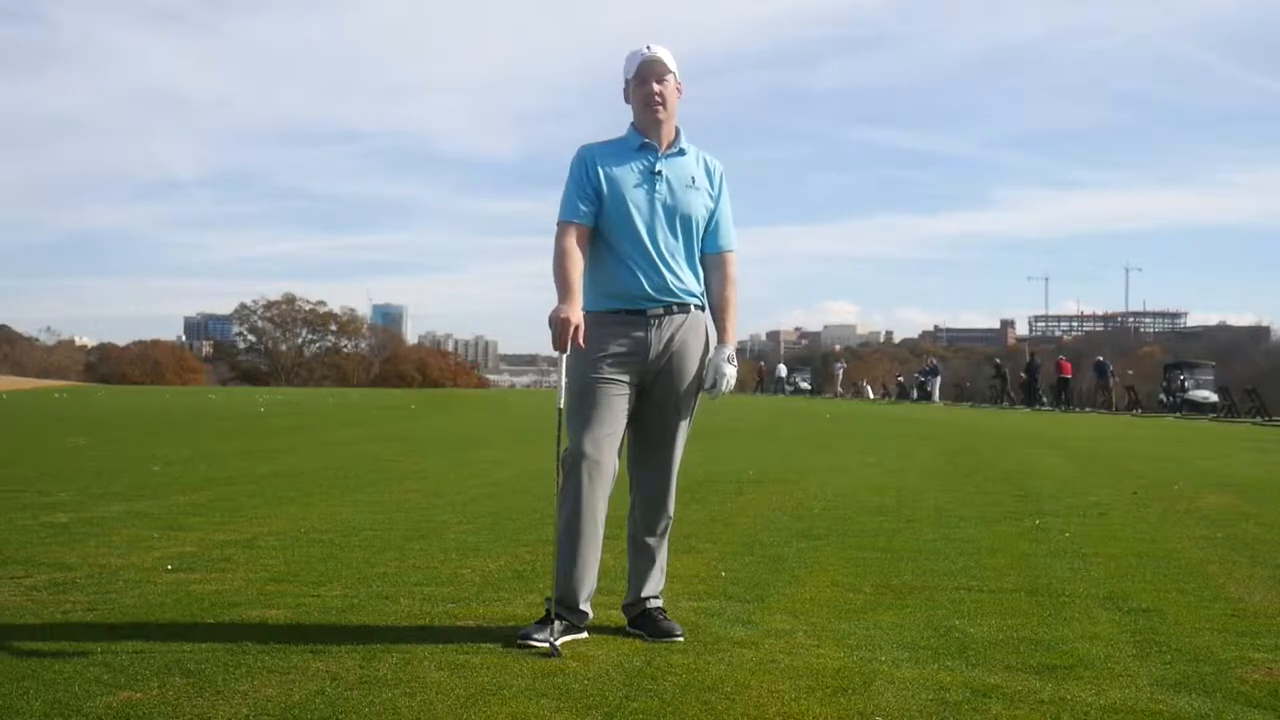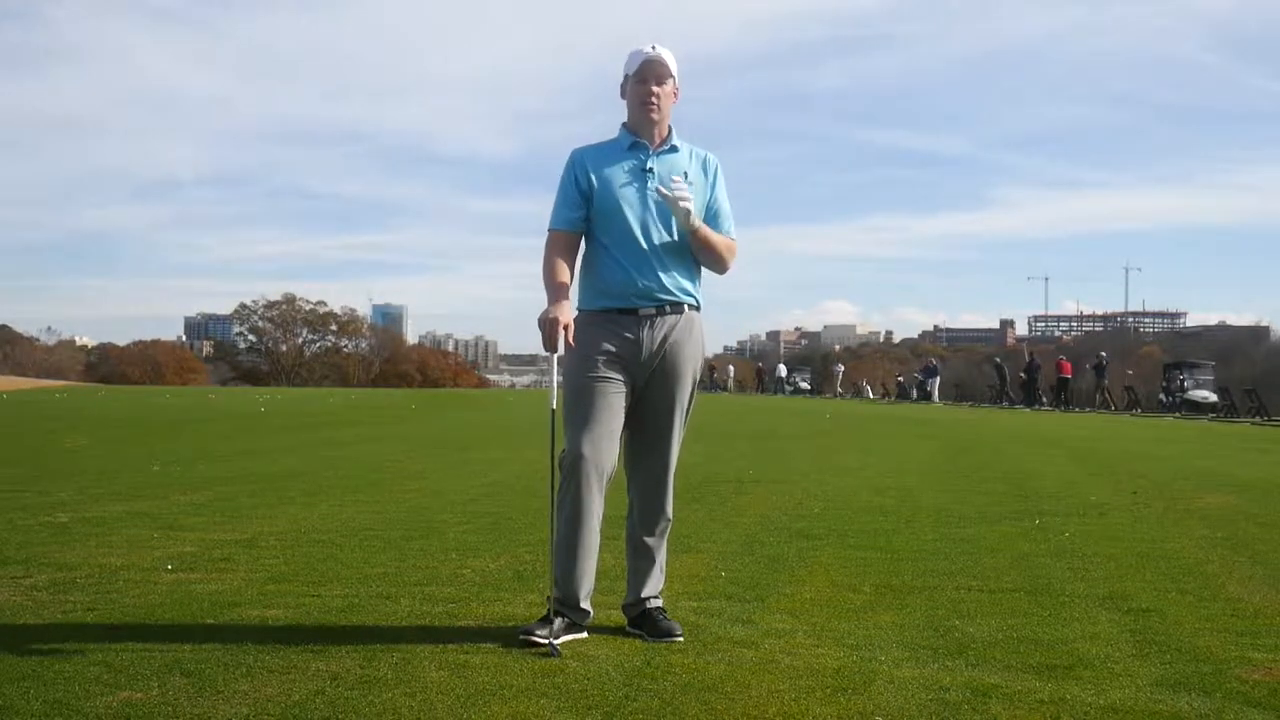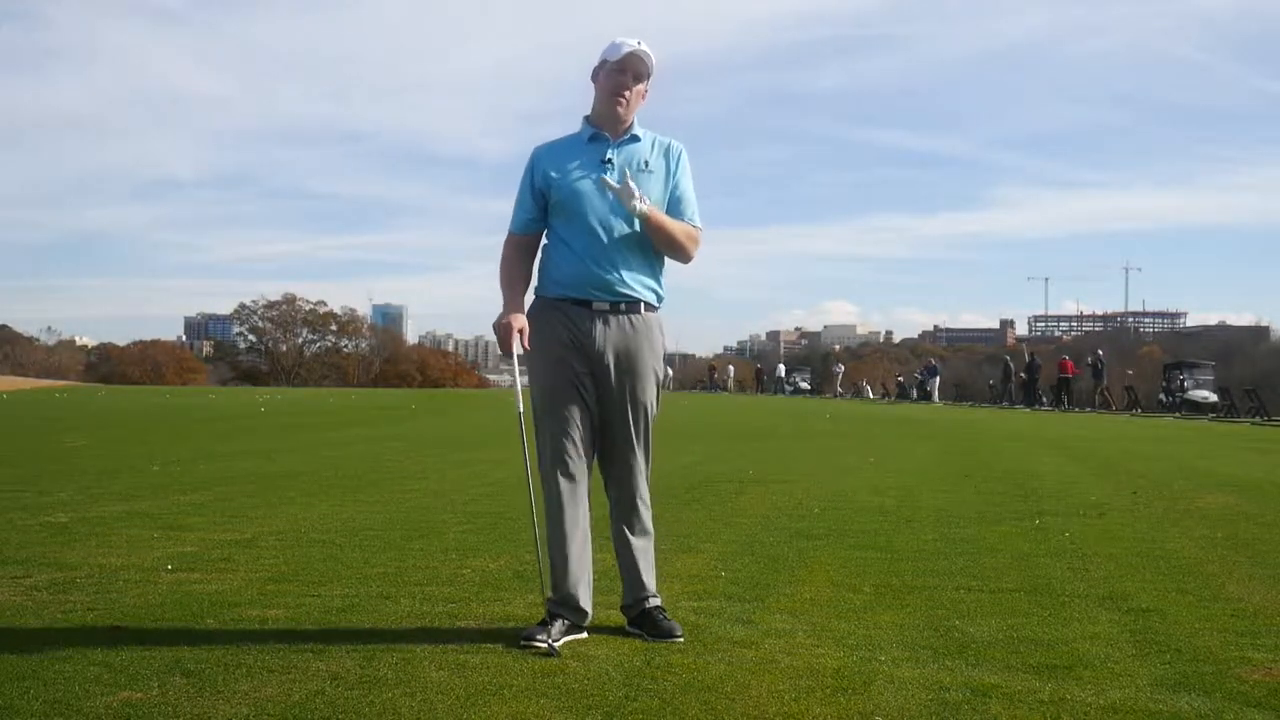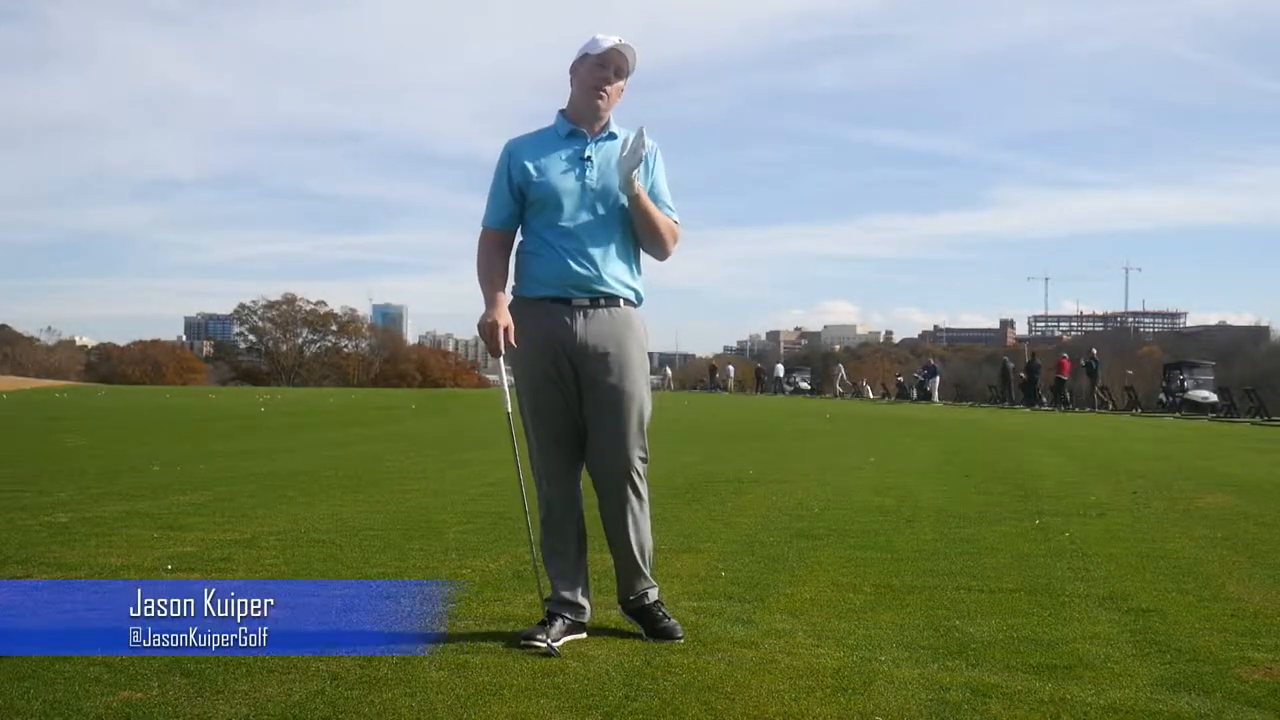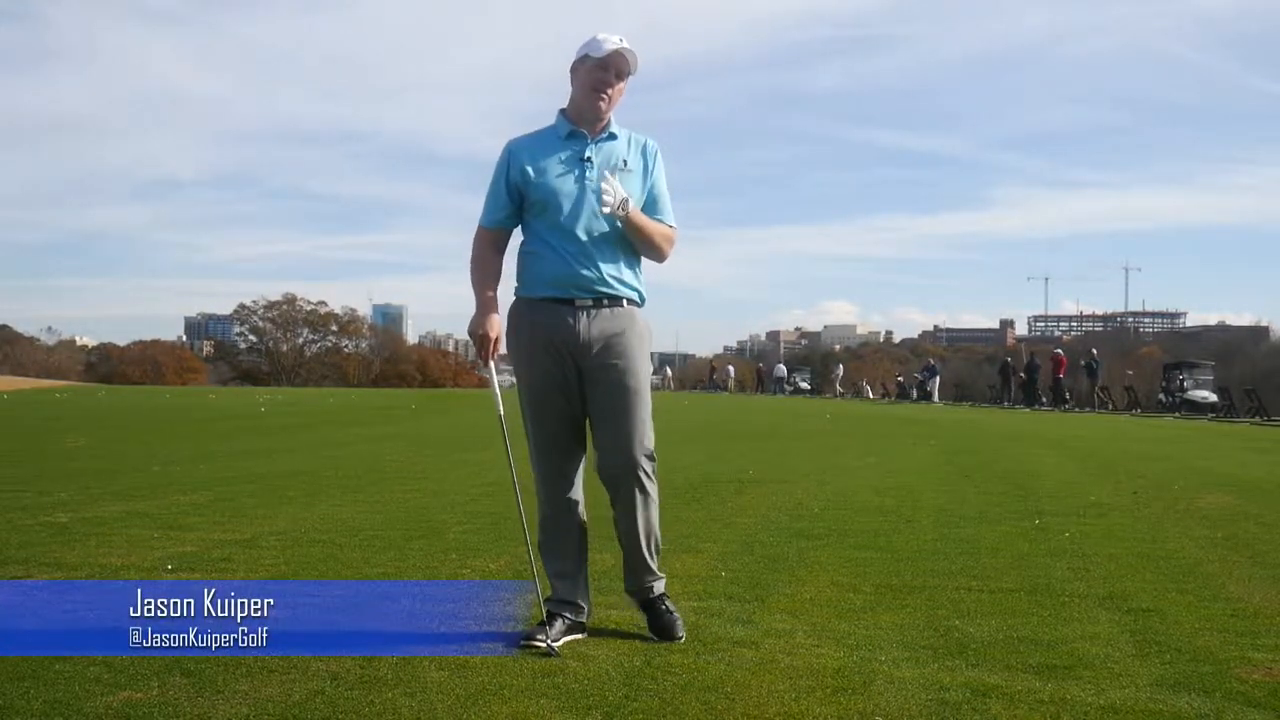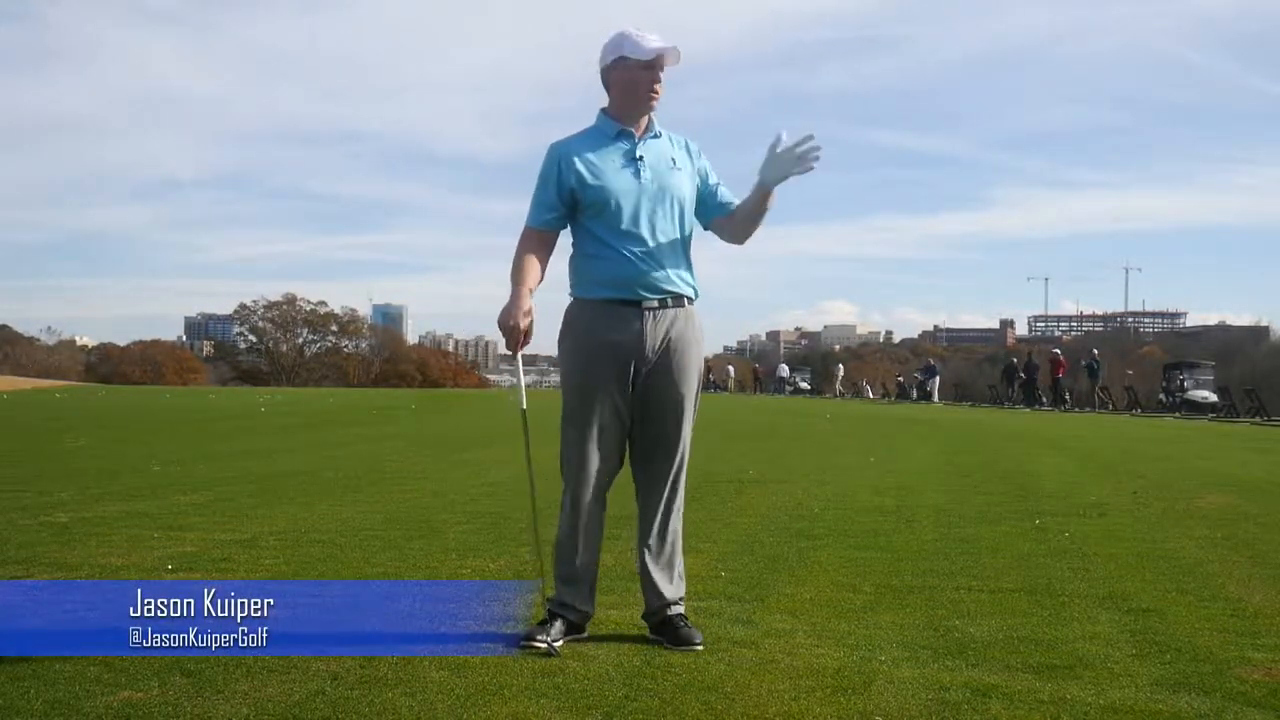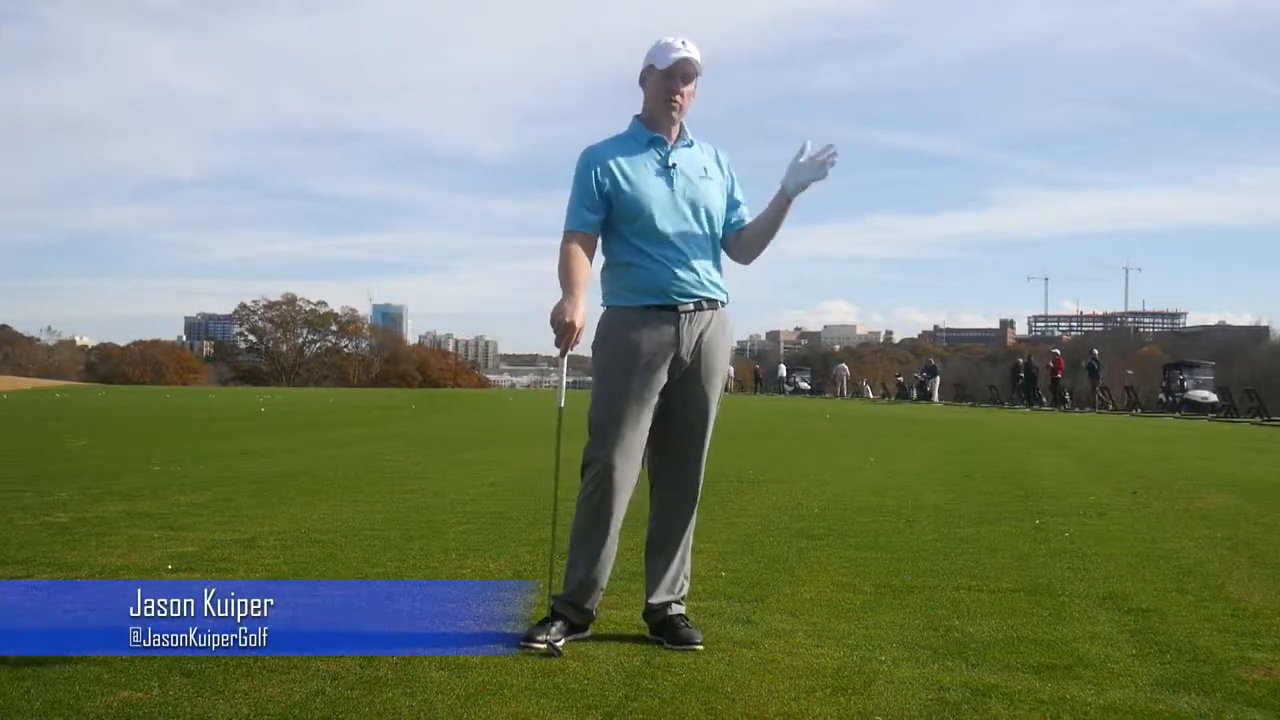
dt=0.7s
person 1, frame 1
left shoulder: (708, 171)
right shoulder: (593, 160)
left elbow: (720, 264)
right elbow: (571, 237)
left wrist: (725, 346)
right wrist: (569, 301)
left hip: (682, 332)
right hip: (608, 330)
left knee: (658, 476)
right knee: (587, 462)
left ankle: (646, 602)
right ankle: (570, 608)
person 1, frame 2
left shoulder: (703, 166)
right shoulder: (586, 162)
left elbow: (725, 257)
right elbow: (562, 242)
left wrist: (695, 224)
right wrist: (557, 300)
left hip: (675, 329)
right hip: (601, 330)
left knee: (656, 475)
right knee: (585, 461)
left ankle: (645, 601)
right ankle: (570, 606)
person 1, frame 3
left shoulder: (667, 156)
right shoulder: (548, 157)
left elbow: (688, 248)
right elbow: (521, 241)
left wrist: (641, 209)
right wrist: (512, 306)
left hip: (634, 324)
right hip: (559, 322)
left knee: (629, 470)
right knee: (564, 466)
left ankle: (641, 599)
right ankle: (568, 607)
person 1, frame 4
left shoulder: (643, 153)
right shoulder: (522, 151)
left elbow: (664, 246)
right elbow: (495, 237)
left wrist: (633, 189)
right wrist: (495, 300)
left hip: (616, 320)
right hip: (539, 319)
left knee: (623, 463)
right knee: (554, 469)
left ankle: (639, 593)
right ankle: (567, 605)
person 1, frame 5
left shoulder: (643, 153)
right shoulder: (522, 152)
left elbow: (663, 246)
right elbow: (491, 237)
left wrist: (624, 211)
right wrist: (486, 306)
left hip: (617, 321)
right hip: (541, 320)
left knee: (629, 461)
right knee: (555, 470)
left ankle: (647, 584)
right ankle: (568, 604)
person 1, frame 6
left shoulder: (686, 153)
right shoulder: (569, 155)
left elbow: (735, 229)
right elbow: (538, 236)
left wrist: (766, 184)
right wrist: (521, 296)
left hip: (675, 322)
right hip: (600, 323)
left knee: (664, 473)
right knee: (586, 470)
left ankle: (665, 603)
right ankle: (570, 606)
person 1, frame 7
left shoulder: (717, 160)
right shoulder: (603, 159)
left elbow: (746, 250)
right elbow: (577, 241)
left wrist: (782, 202)
right wrist: (572, 296)
left hip: (707, 327)
right hip: (636, 327)
left knee: (683, 476)
right knee: (610, 467)
left ankle: (668, 605)
right ankle: (576, 605)
